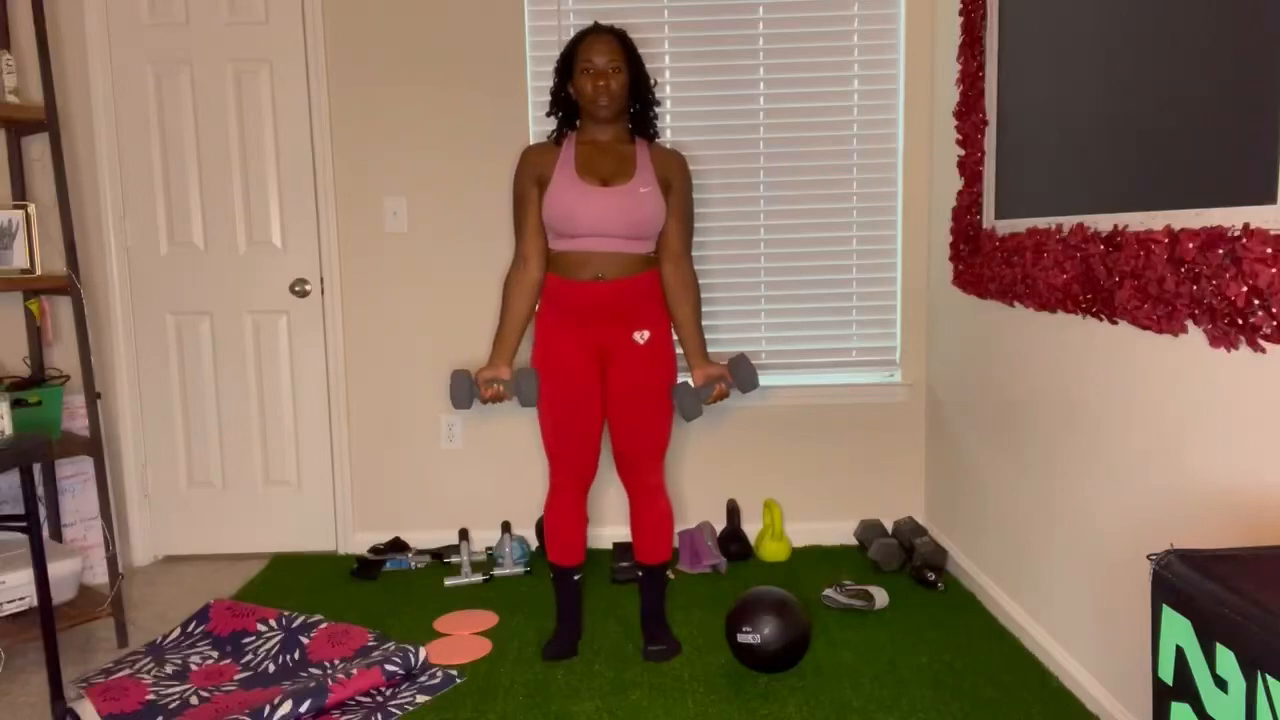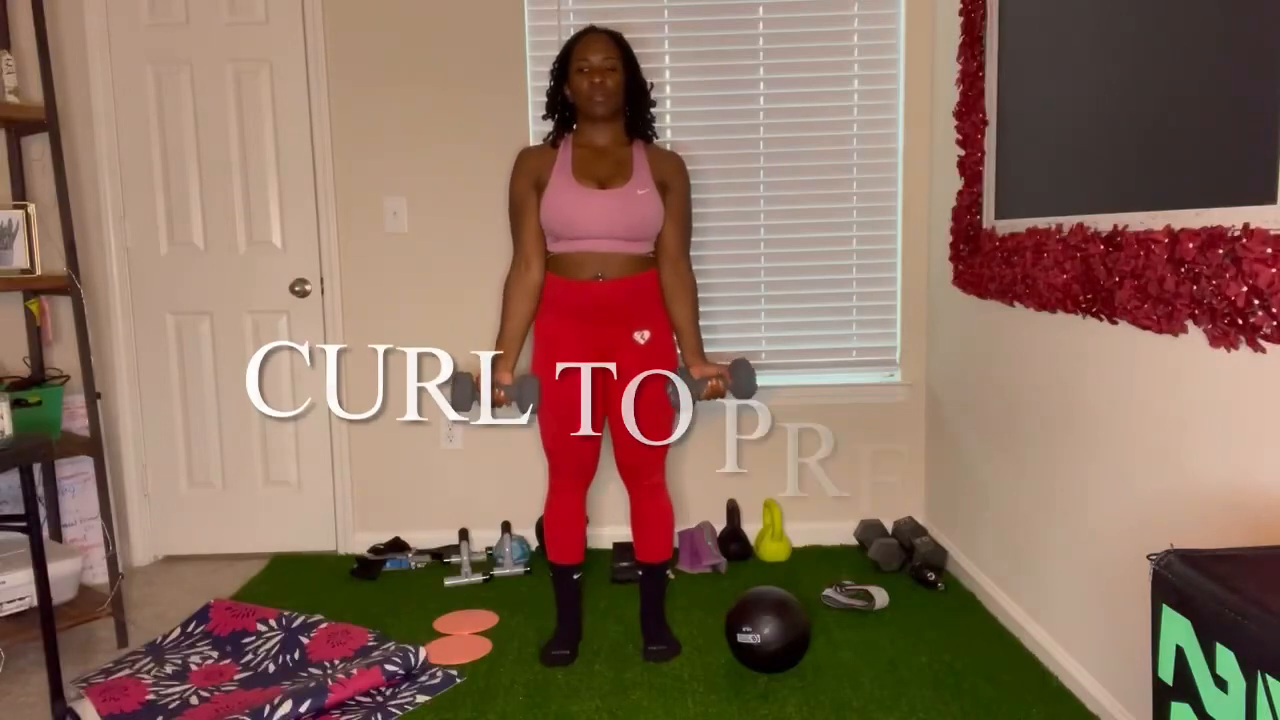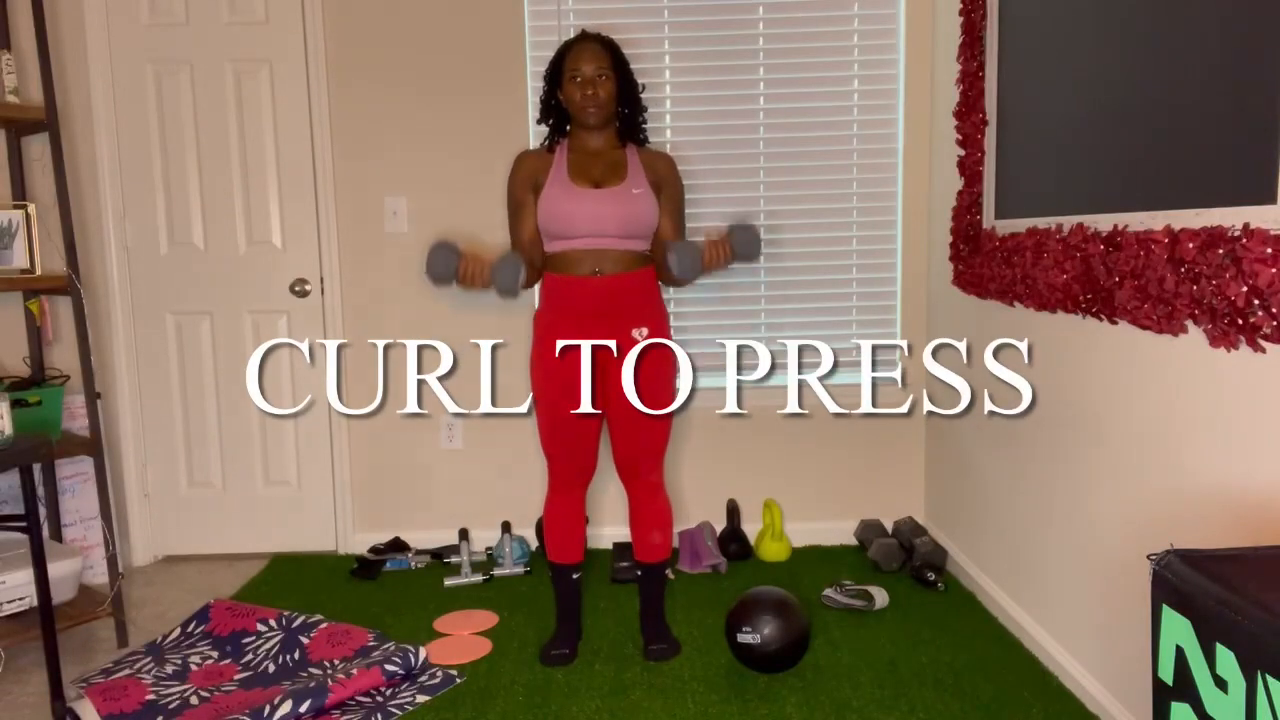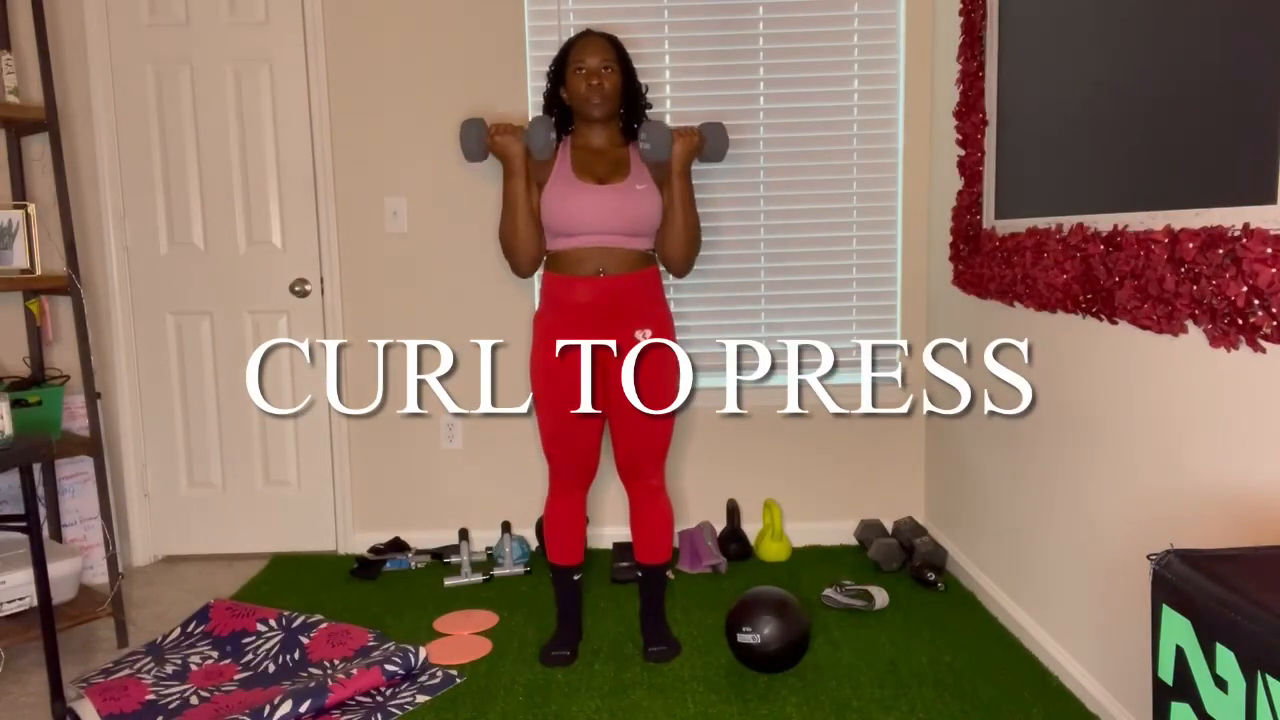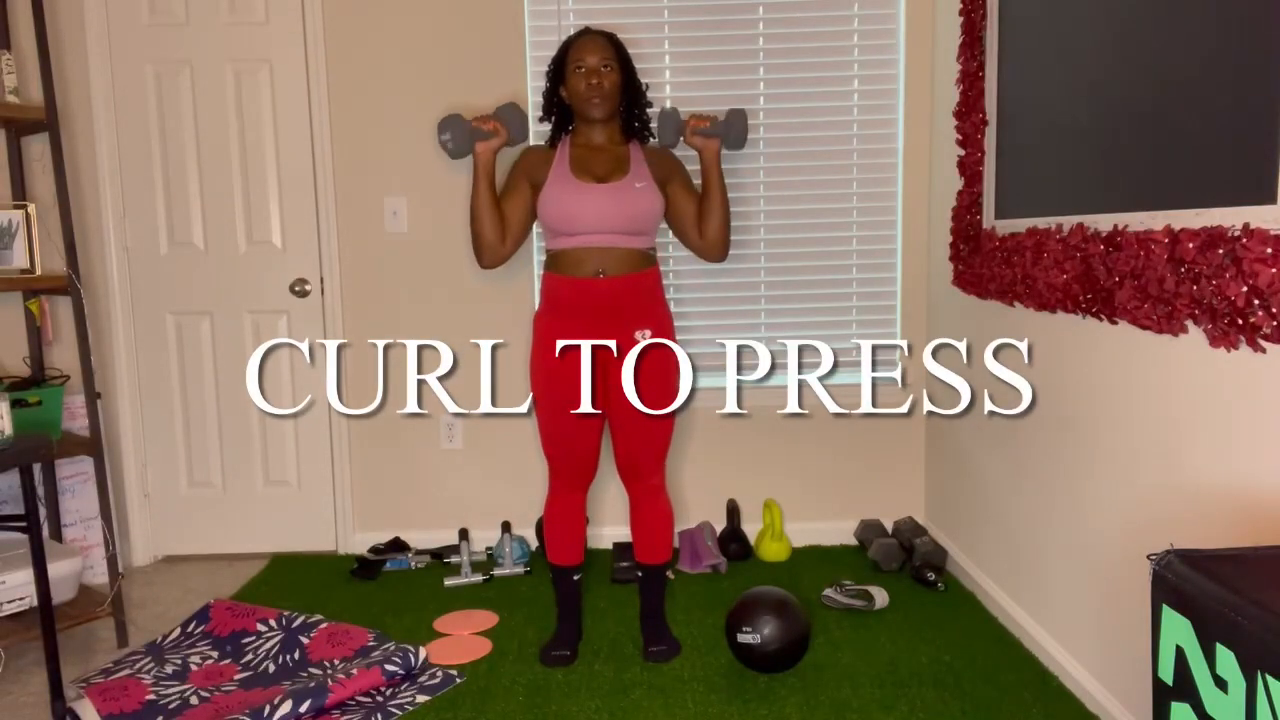
dt=0.5s
person 1, frame 1
left shoulder: (666, 165)
right shoulder: (540, 162)
left elbow: (677, 264)
right elbow: (527, 264)
left wrist: (699, 356)
right wrist: (501, 356)
left hip: (641, 328)
right hip: (564, 328)
left knee: (644, 476)
right knee: (568, 477)
left ankle: (654, 616)
right ankle: (567, 618)
person 1, frame 2
left shoulder: (663, 167)
right shoulder: (536, 165)
left elbow: (675, 265)
right elbow: (526, 267)
left wrist: (694, 355)
right wrist: (504, 358)
left hip: (642, 330)
right hip: (564, 332)
left knee: (646, 476)
right knee: (568, 478)
left ankle: (654, 616)
right ankle: (567, 620)
person 1, frame 3
left shoulder: (656, 167)
right shoulder: (533, 168)
left elbow: (668, 262)
right elbow: (528, 262)
left wrist: (701, 261)
right wrist: (490, 274)
left hip: (640, 328)
right hip: (562, 330)
left knee: (644, 474)
right knee: (566, 477)
left ankle: (653, 615)
right ankle: (567, 619)
person 1, frame 4
left shoulder: (654, 163)
right shoulder: (541, 163)
left elbow: (679, 261)
right elbow: (522, 260)
left wrist: (681, 169)
right wrist: (513, 169)
left hip: (642, 328)
right hip: (564, 330)
left knee: (645, 477)
right knee: (568, 479)
left ankle: (654, 615)
right ankle: (568, 620)
person 1, frame 5
left shoulder: (657, 161)
right shoulder: (537, 163)
left elbow: (712, 244)
right elbow: (491, 250)
left wrist: (711, 158)
right wrist: (482, 161)
left hip: (641, 327)
right hip: (564, 330)
left knee: (645, 477)
right knee: (567, 480)
left ankle: (654, 615)
right ankle: (568, 619)
